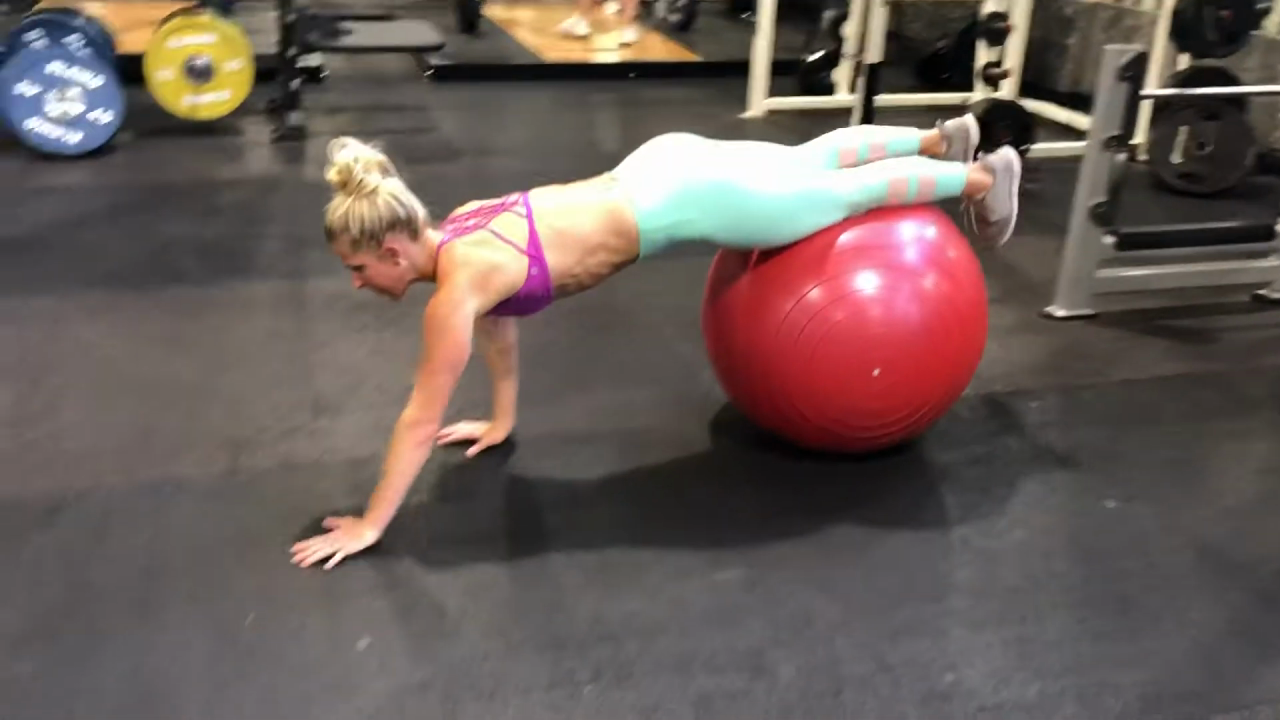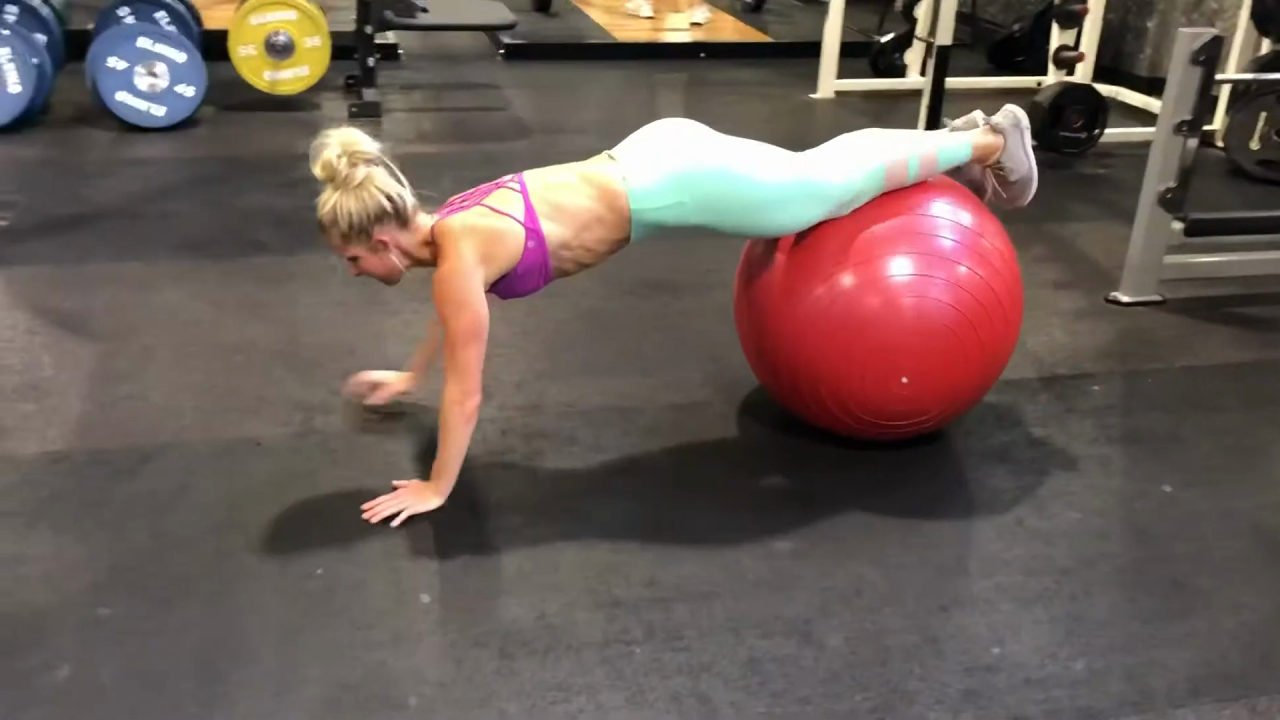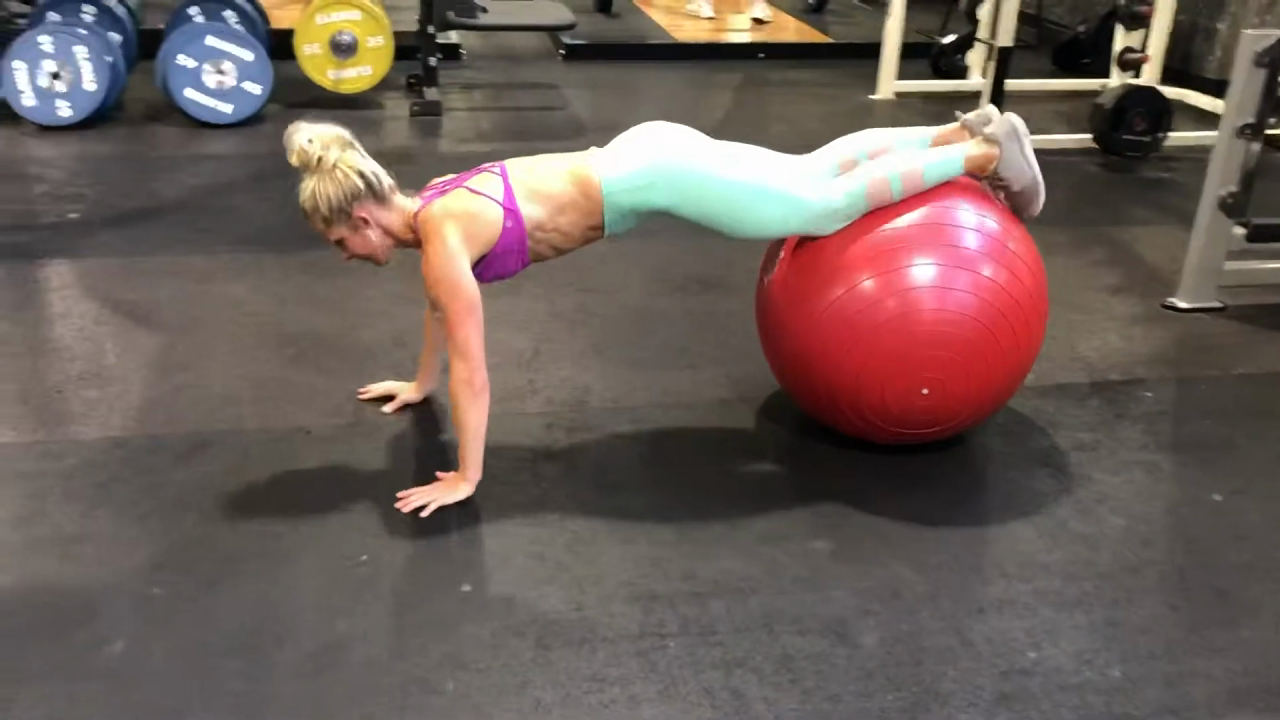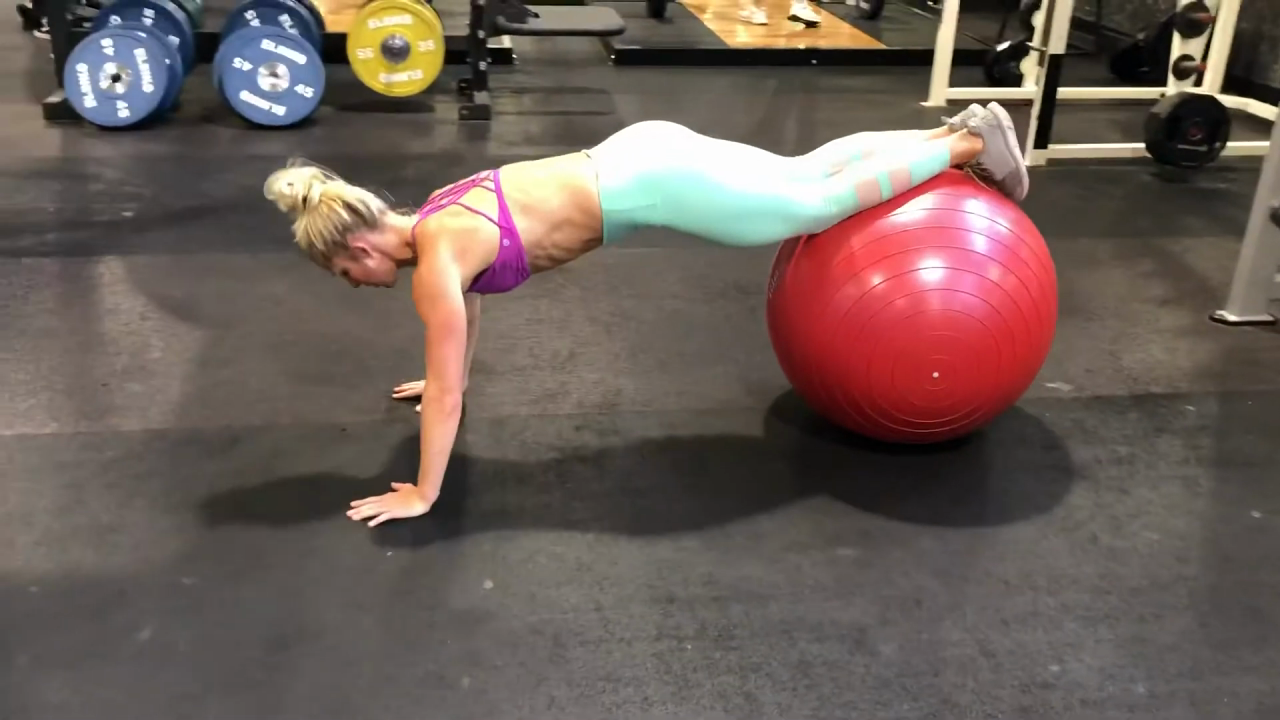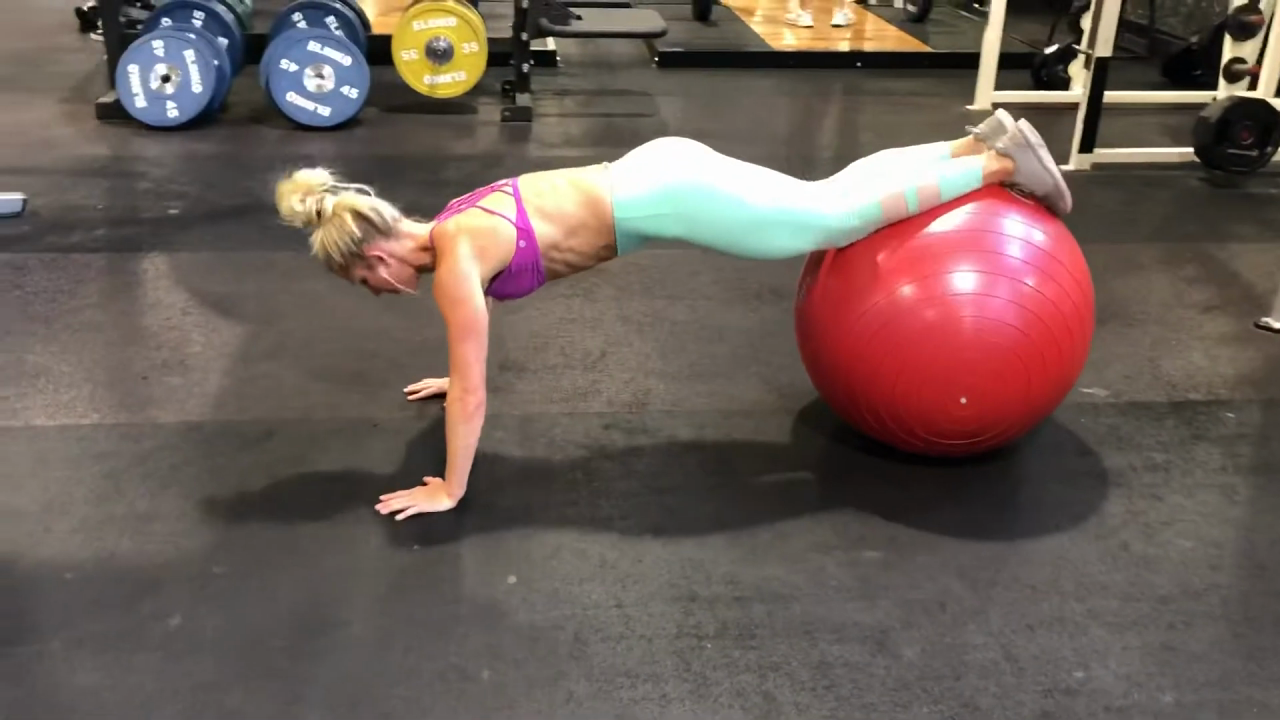
dt=0.3s
person 1, frame 1
left shoulder: (459, 278)
right shoulder: (459, 234)
left elbow: (422, 415)
right elbow: (498, 326)
left wrist: (371, 524)
right wrist: (503, 422)
left hip: (682, 200)
right hip: (663, 167)
left knee: (843, 192)
right knee: (804, 160)
left ankle: (982, 176)
right ankle: (937, 140)
person 1, frame 2
left shoulder: (459, 252)
right shoulder: (450, 224)
left elbow: (465, 389)
right elbow: (456, 310)
left wrist: (435, 489)
right wrist: (409, 377)
left hip: (673, 183)
right hip: (659, 152)
left knee: (844, 185)
right knee: (817, 167)
left ankle: (993, 141)
right ankle: (960, 134)
person 1, frame 3
left shoulder: (442, 234)
right shoulder: (429, 208)
left elbow: (472, 371)
right elbow: (445, 307)
left wrist: (466, 478)
right wrist: (421, 381)
left hip: (652, 176)
right hip: (645, 154)
left knee: (829, 206)
right knee: (815, 171)
left ankle: (985, 153)
right ankle: (958, 132)
person 1, frame 4
left shoulder: (437, 254)
right shoulder: (434, 220)
left elbow: (446, 392)
right elbow: (469, 297)
left wrist: (422, 495)
right wrist: (447, 380)
left hip: (649, 185)
right hip: (641, 152)
left knee: (821, 205)
right knee: (807, 174)
left ankle: (971, 144)
right ankle: (957, 131)
person 1, frame 5
left shoulder: (453, 257)
right shoulder: (456, 230)
left elbow: (471, 391)
right elbow: (488, 300)
left wrist: (450, 491)
right wrist: (462, 376)
left hip: (665, 197)
right hip: (660, 169)
left knee: (842, 219)
right knee: (829, 198)
left ankle: (1003, 162)
right ankle: (980, 145)
